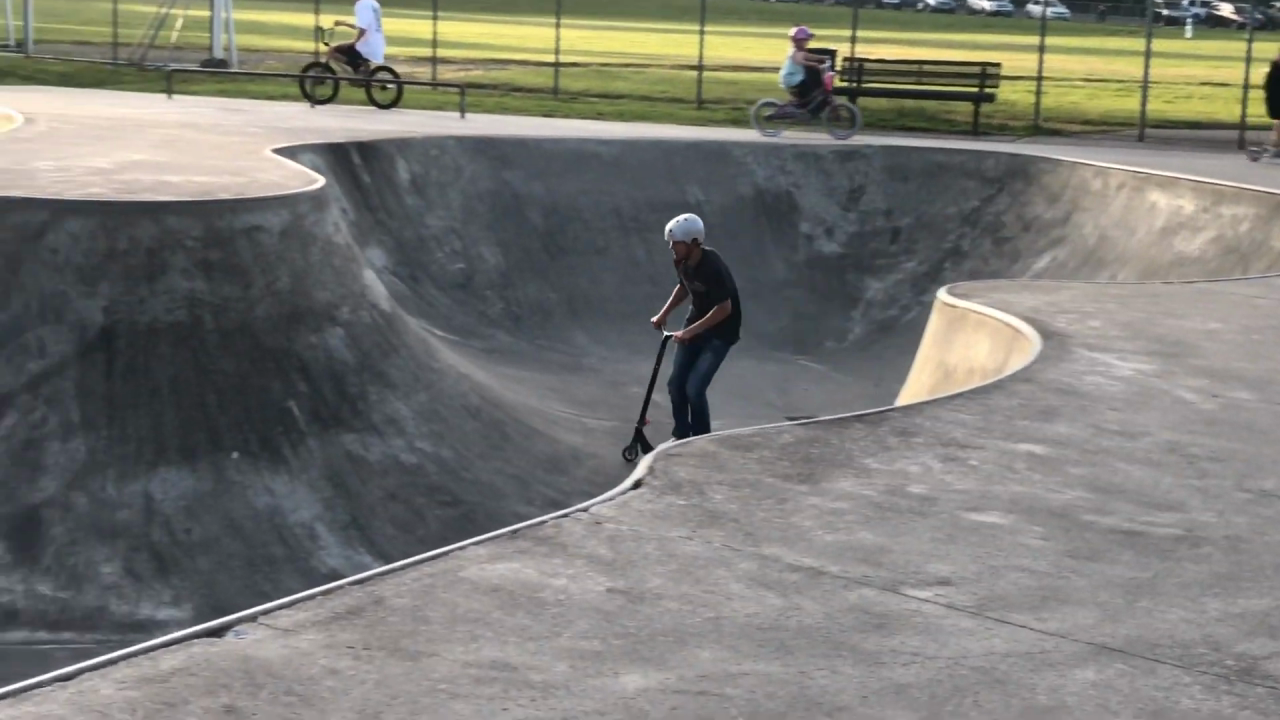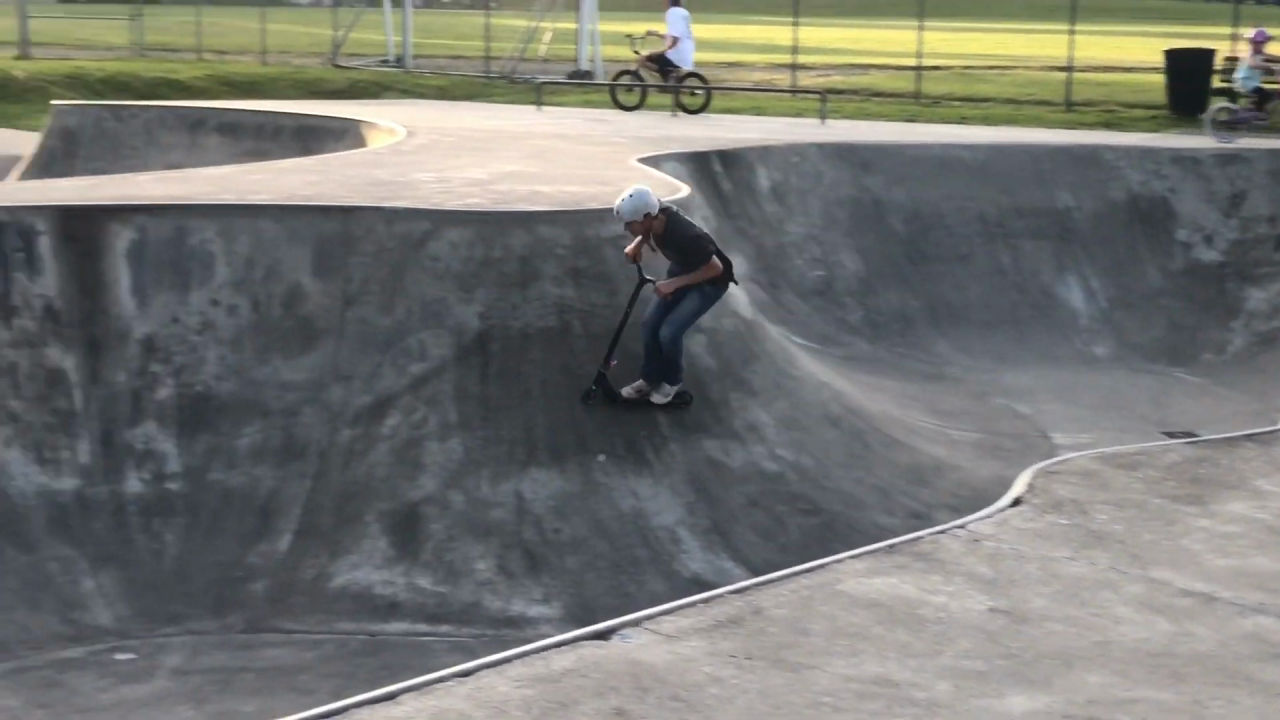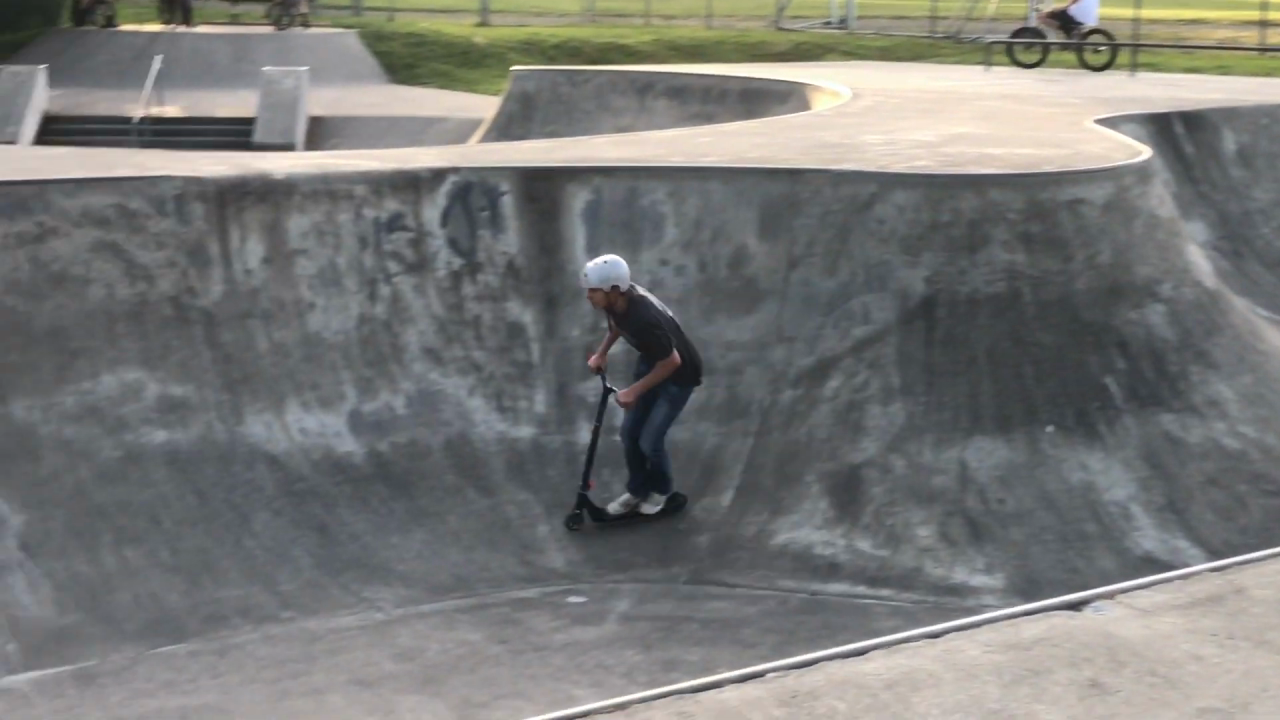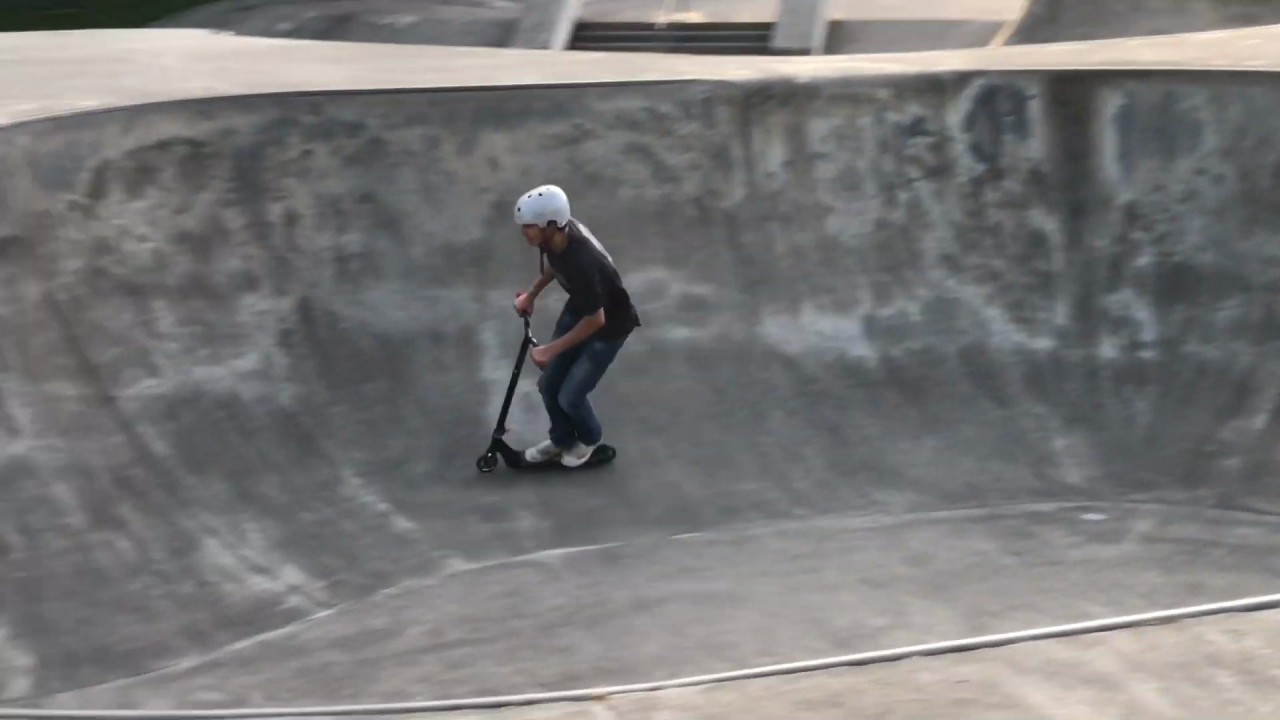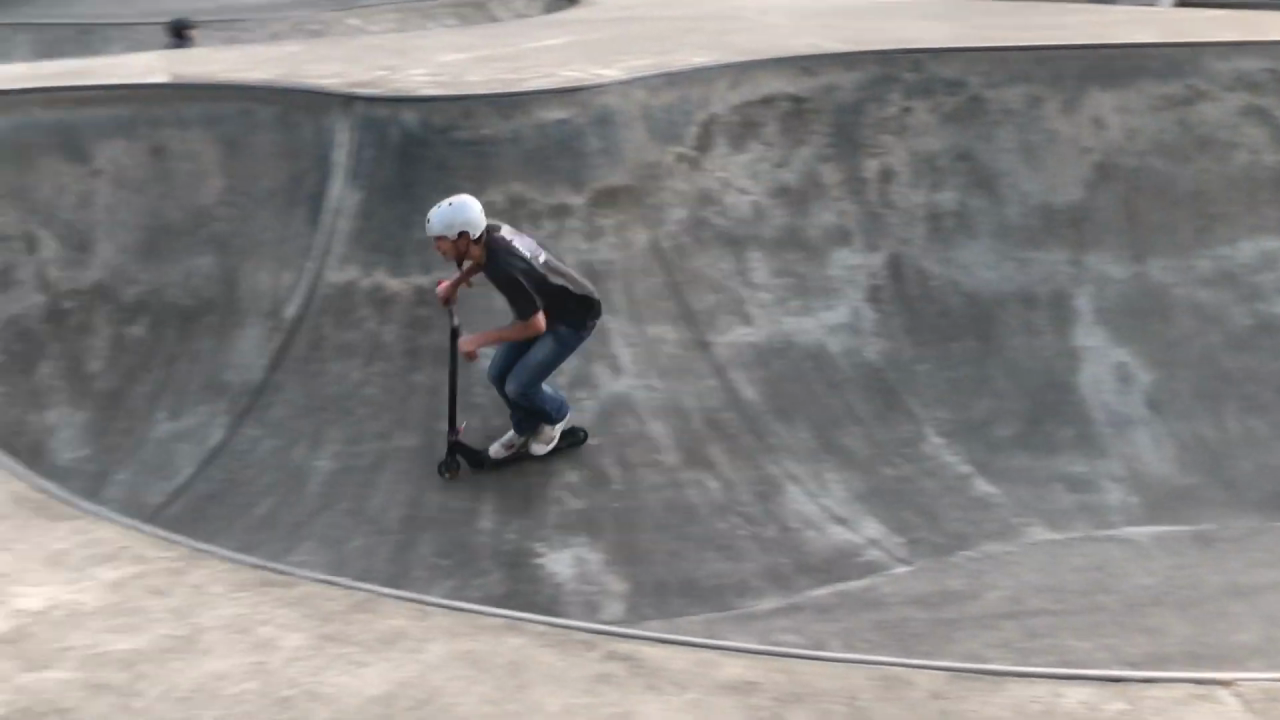
dt=0.4s
person 1, frame 1
left shoulder: (714, 268)
right shoulder: (682, 260)
left elbow: (724, 309)
left wrist: (690, 331)
right wrist: (663, 313)
left hip: (720, 332)
right hip: (697, 322)
left knee: (694, 389)
right knee: (675, 383)
left ankle: (699, 436)
right ankle: (681, 433)
person 1, frame 2
left shoulder: (683, 236)
right shoulder: (658, 213)
left elbow: (715, 267)
left wrist: (674, 284)
right wrist: (637, 244)
left hip: (711, 281)
right hip: (684, 268)
left knee: (669, 332)
right knee: (651, 321)
left ankle: (671, 380)
right ankle: (649, 379)
person 1, frame 3
left shoulder: (644, 320)
right shoulder: (620, 300)
left elbow: (672, 362)
left wrist: (634, 391)
right wrist: (601, 353)
left hip: (677, 375)
right hip: (651, 362)
left knee: (649, 441)
right knee: (629, 432)
left ankle: (659, 490)
right ankle: (636, 490)
person 1, frame 4
left shoulder: (583, 264)
right shoulder: (557, 237)
left elbow: (596, 320)
left wrist: (550, 350)
right wrist: (531, 295)
left hip: (608, 328)
right hip: (576, 312)
left knee: (568, 396)
right knee: (549, 385)
left ankle: (588, 439)
right ankle: (561, 440)
person 1, frame 5
left shoulder: (507, 270)
right shoulder: (491, 232)
left elbow: (535, 326)
left wrist: (479, 340)
right wrist: (455, 283)
left hip: (575, 316)
right hip: (545, 303)
left knee: (518, 385)
right knee: (499, 374)
left ankle: (556, 416)
right ankle: (526, 428)
